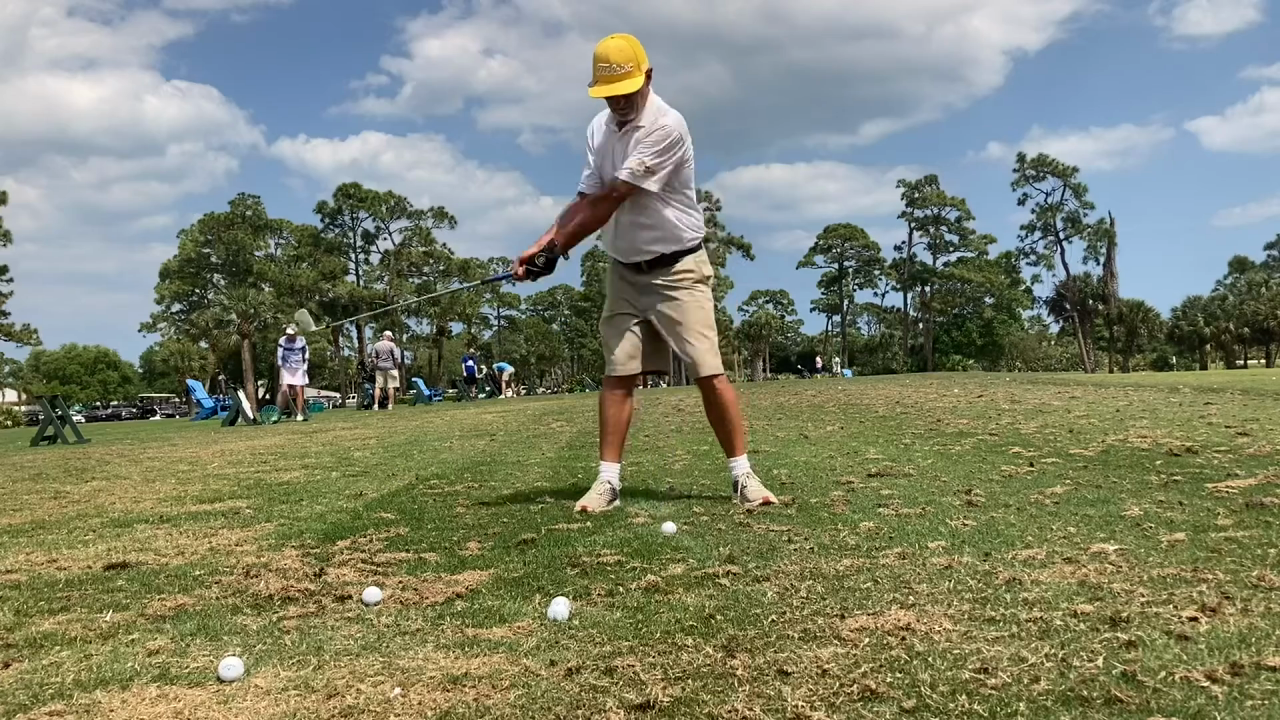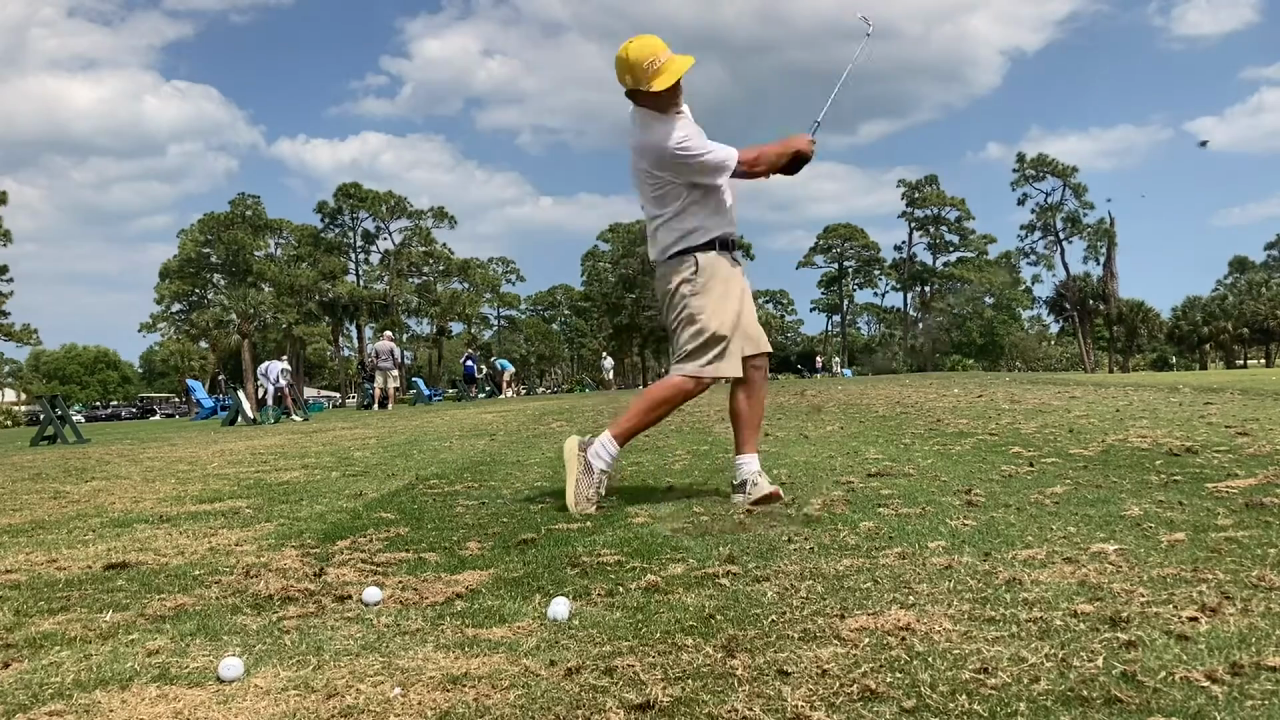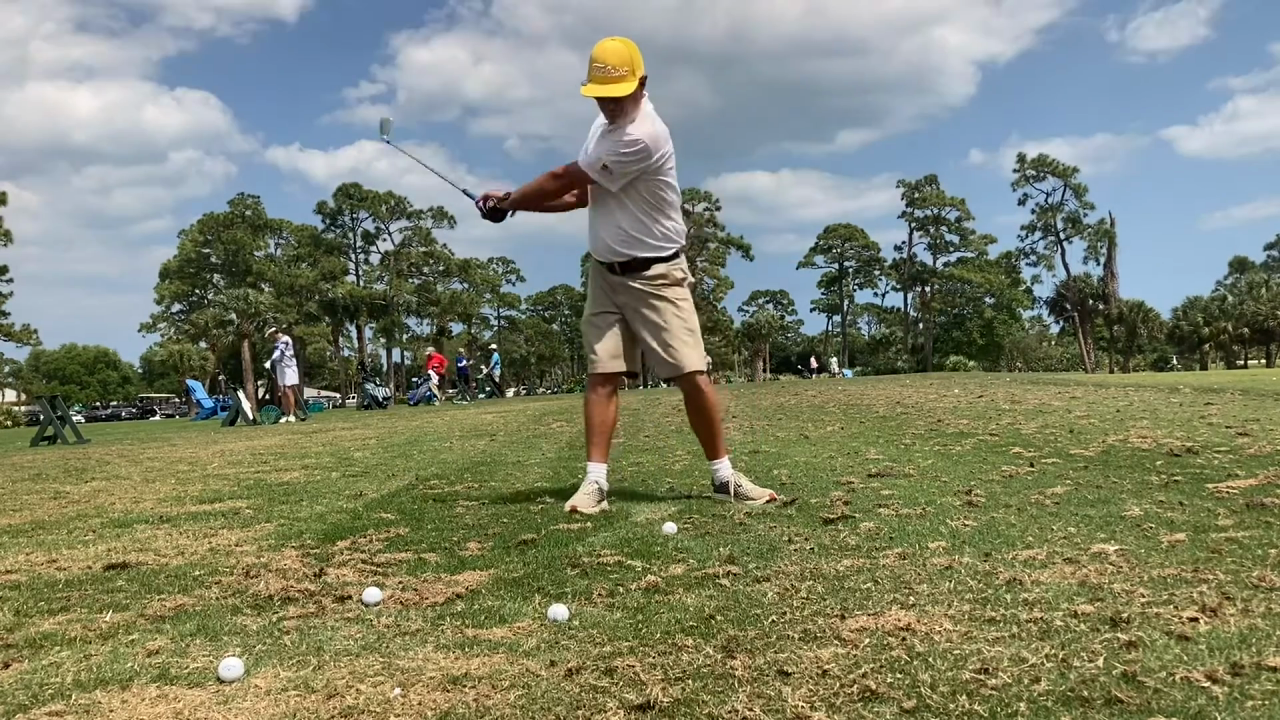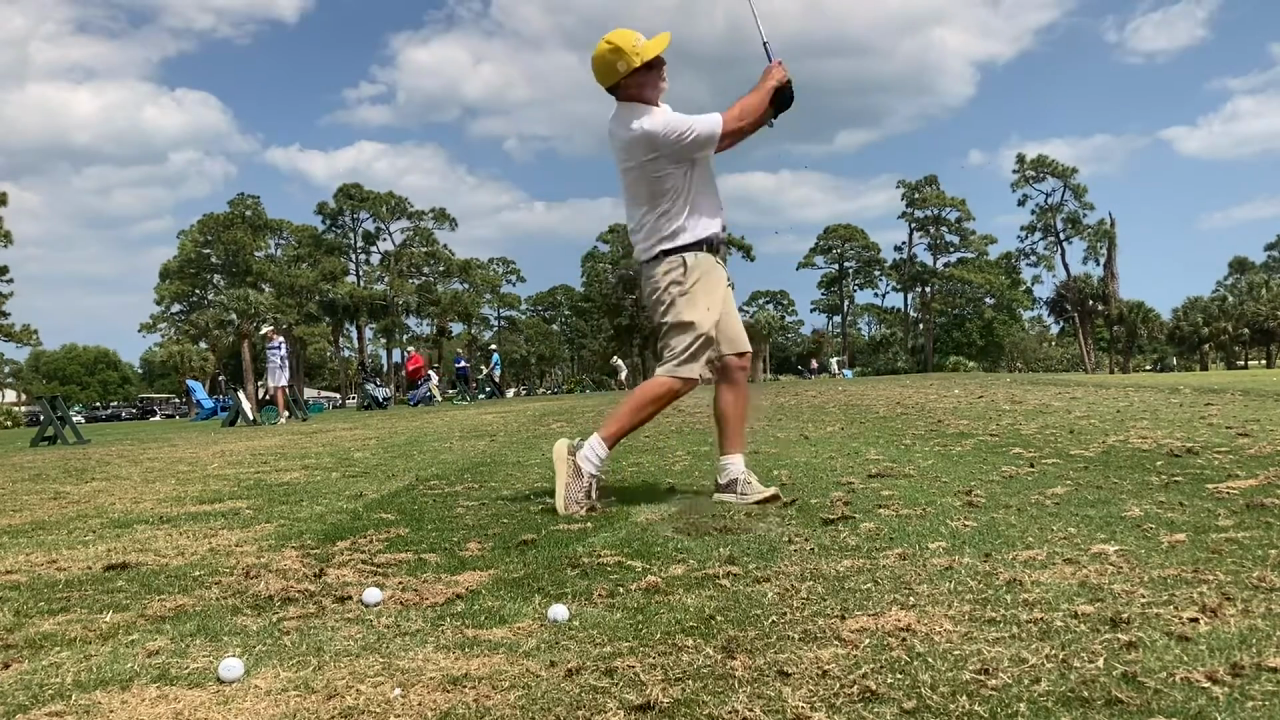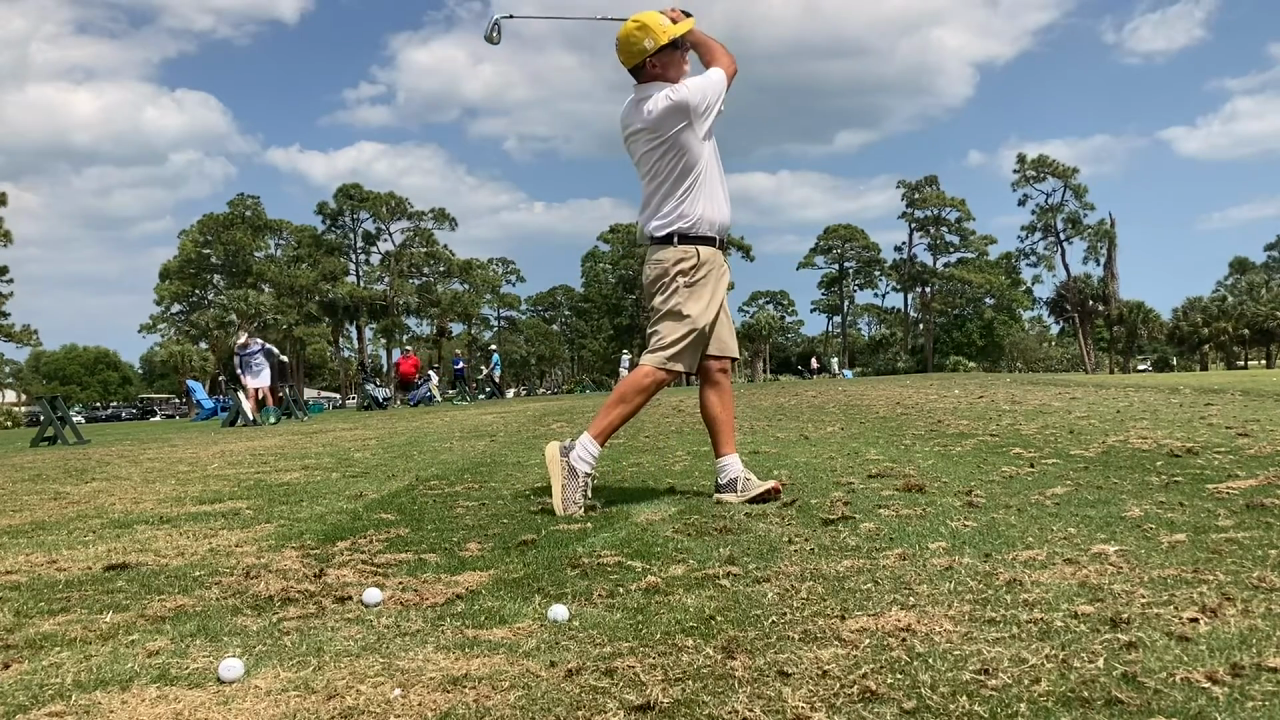
dt=1s
person 1, frame 1
left shoulder: (667, 126)
right shoulder: (600, 128)
left elbow: (608, 201)
right elbow: (589, 196)
left wrist: (555, 248)
right wrist: (545, 242)
left hip: (679, 270)
right hip: (625, 272)
left knee: (710, 373)
right knee: (619, 374)
left ankle: (743, 475)
right ankle: (608, 479)
person 1, frame 2
left shoulder: (666, 115)
right shoulder: (663, 140)
left elbow: (725, 159)
right elbow: (745, 165)
left wrist: (782, 152)
right wrist: (794, 146)
left hip: (713, 261)
right hip: (697, 265)
left knee: (752, 363)
right knee: (696, 372)
left ankle: (749, 475)
right ankle: (598, 452)
person 1, frame 3
left shoulder: (642, 136)
right shoulder: (611, 123)
left elbow: (569, 179)
right elbow: (580, 193)
left wrist: (511, 199)
right wrist: (514, 201)
left hip: (656, 275)
right hip: (606, 273)
left knee: (692, 374)
right knee: (602, 374)
left ankle: (724, 475)
right ankle: (595, 482)
person 1, frame 4
left shoulder: (643, 116)
right shoulder: (648, 128)
left elbow: (713, 134)
right elbow: (733, 123)
left wrist: (763, 105)
right wrist: (770, 83)
left hip: (699, 262)
right hip: (683, 265)
left knee: (736, 363)
right knee: (678, 374)
left ankle: (733, 475)
right ankle: (586, 455)
person 1, frame 5
left shoulder: (636, 110)
right shoulder: (678, 101)
right elbow: (725, 64)
left wrist: (677, 34)
right wrist: (688, 29)
left hip: (693, 256)
right hip: (688, 255)
left knee: (717, 366)
right knee: (661, 365)
left ankle: (731, 475)
right ankle: (578, 455)
